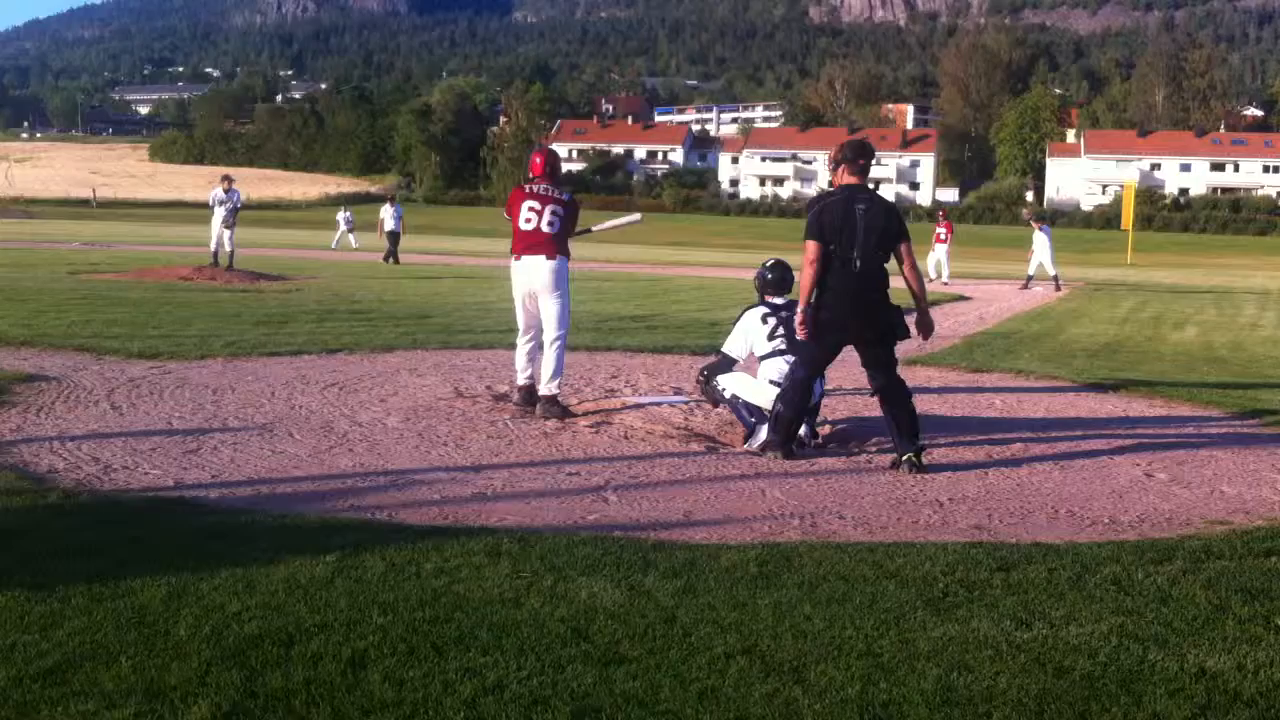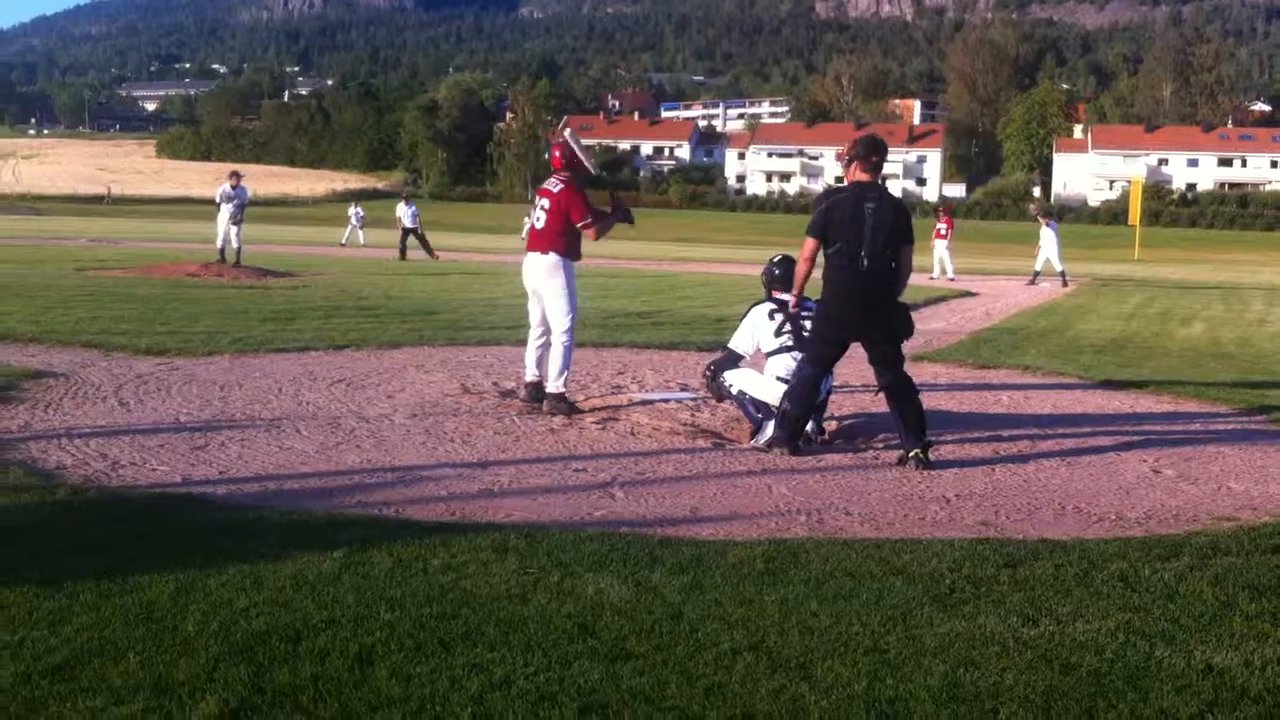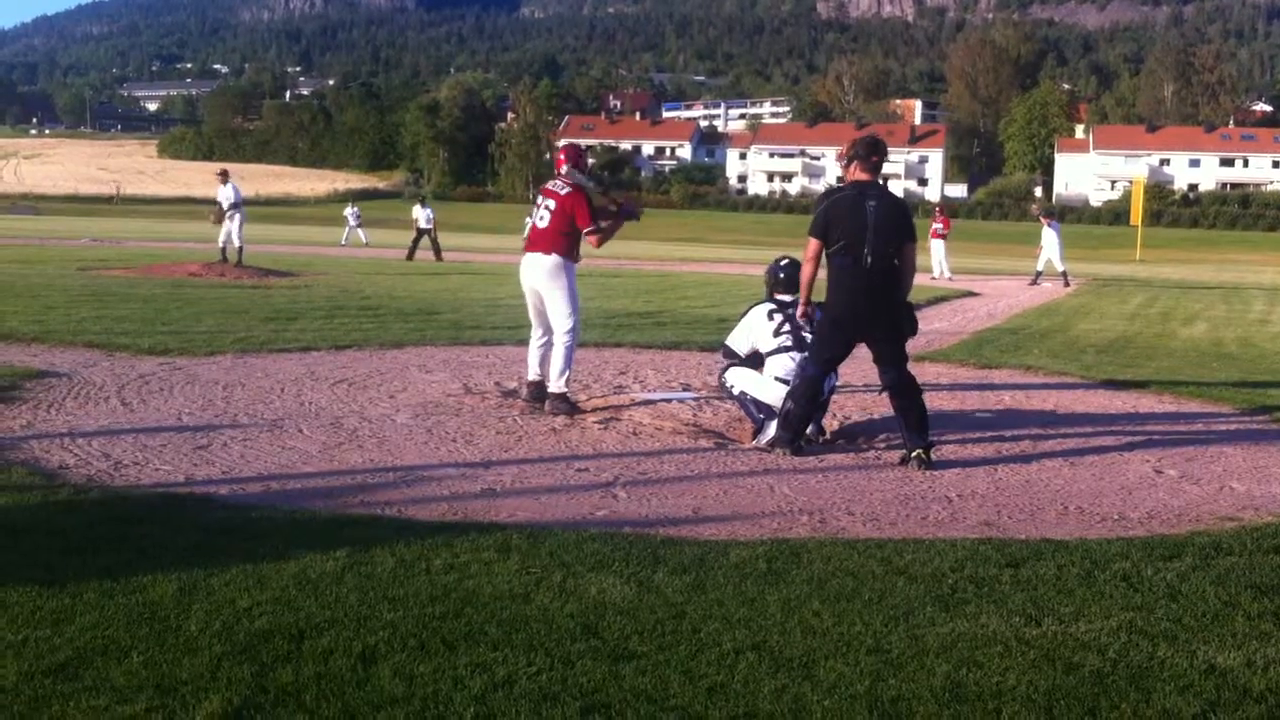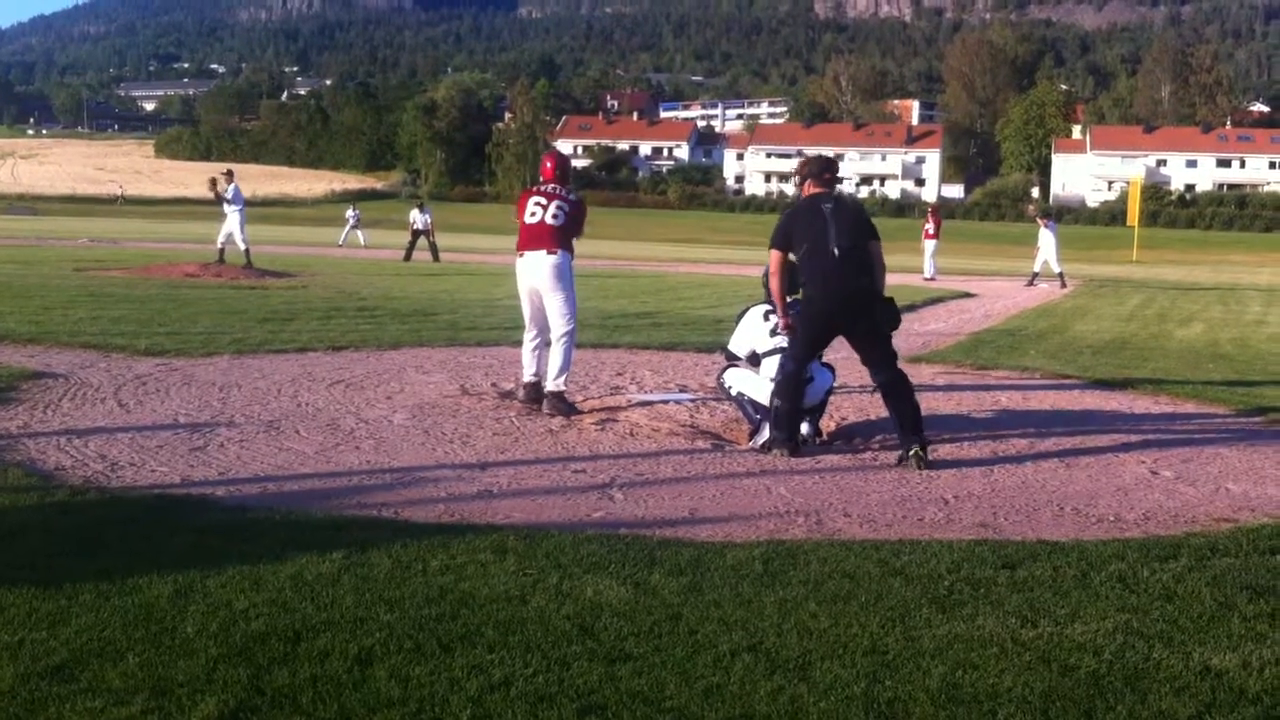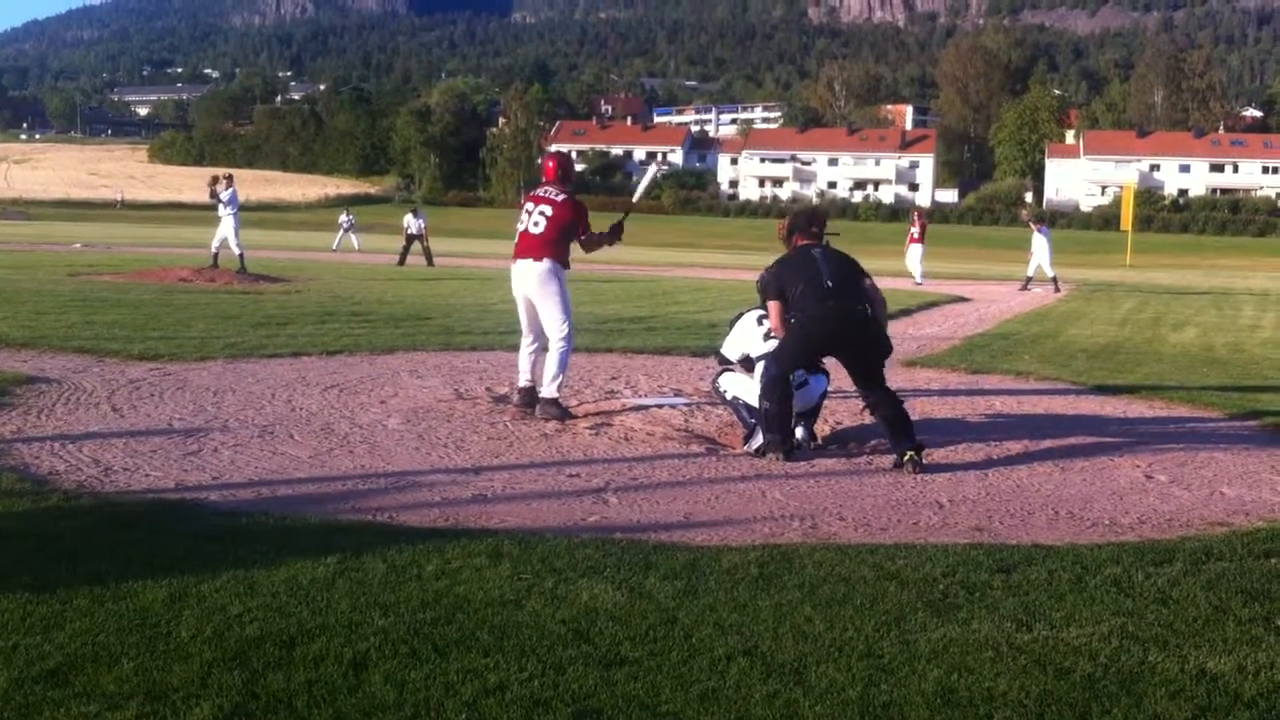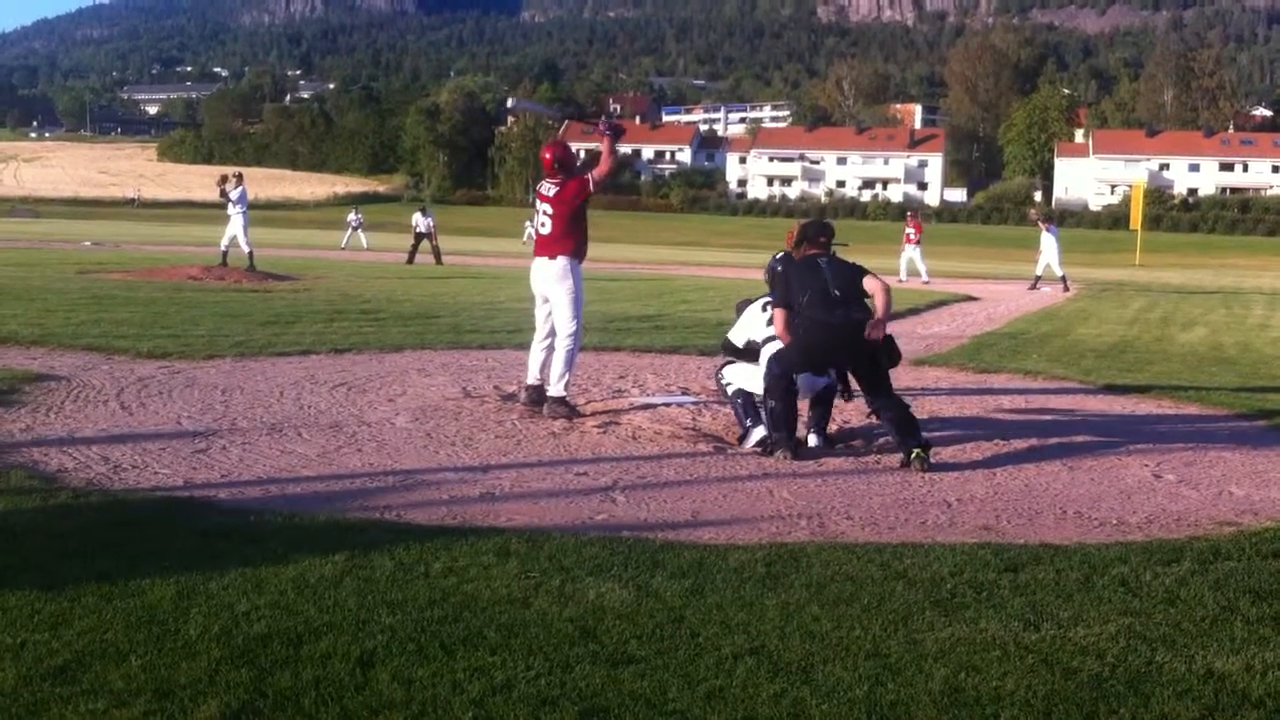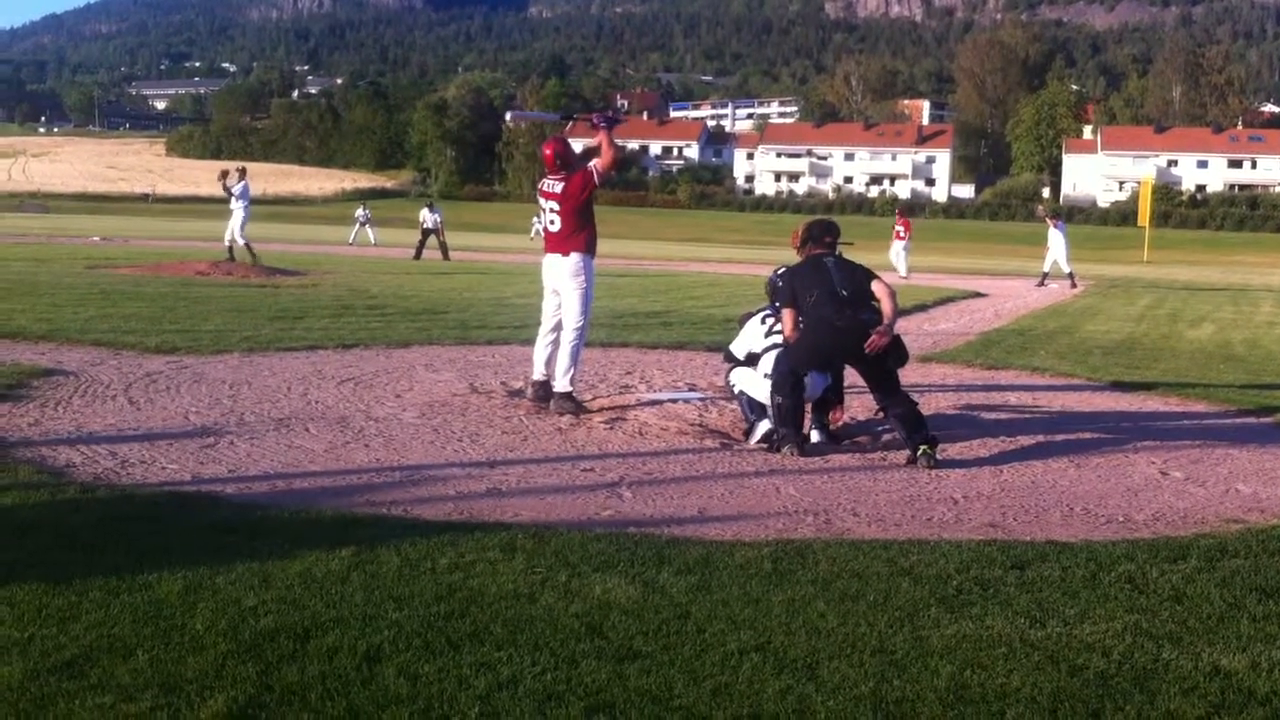
dt=0.5s
person 1, frame 1
left shoulder: (824, 206)
right shoulder: (887, 210)
left elbow: (812, 261)
right elbow: (908, 265)
left wrist: (802, 309)
right wrist: (922, 309)
left hip: (832, 308)
right hip: (874, 309)
left knee: (803, 373)
right knee: (887, 378)
left ankle: (778, 441)
right ankle: (909, 451)
person 1, frame 2
left shoulder: (832, 202)
right shoulder: (897, 208)
left elbow: (808, 256)
right elbow: (904, 267)
left wrist: (796, 293)
left hip: (837, 305)
right hip: (880, 306)
left knee: (811, 370)
right knee: (893, 375)
left ankle: (783, 437)
right ankle: (916, 448)
person 1, frame 3
left shoulder: (833, 201)
right shoulder: (898, 206)
left elbow: (811, 257)
right elbow: (908, 264)
left wrist: (803, 301)
right wrist: (898, 303)
left hip: (842, 305)
right hip: (885, 306)
left knee: (814, 369)
right knee: (897, 374)
left ankle: (786, 437)
right ankle: (919, 448)
person 1, frame 4
left shoulder: (793, 214)
right shoulder: (855, 210)
left elbow: (775, 270)
right elbow: (878, 263)
left wrist: (783, 314)
right wrist: (875, 303)
left hip: (819, 301)
right hip: (862, 298)
left knee: (793, 366)
right knee: (887, 371)
left ankle: (782, 439)
right ankle: (914, 445)
person 1, frame 5
left shoulder: (782, 265)
right shoulder: (843, 259)
left elbow: (777, 323)
right elbow: (877, 302)
left wrist: (798, 354)
right wrist: (879, 342)
left hip: (813, 325)
right hip: (856, 324)
left knee: (776, 371)
right knee: (876, 389)
left ankle: (776, 444)
right ankle: (908, 450)
person 1, frame 6
left shoulder: (788, 272)
right shoulder: (849, 268)
left elbow: (782, 329)
right elbow: (879, 287)
left wrist: (802, 355)
right wrist: (881, 320)
left hip: (819, 334)
right hip: (861, 333)
left knee: (778, 369)
right knee: (882, 394)
left ankle: (782, 443)
right ankle: (915, 449)
person 1, frame 7
left shoulder: (795, 273)
right shoulder: (854, 268)
left elbow: (790, 330)
right elbow: (885, 292)
left wrist: (808, 354)
right wrist: (888, 326)
left hip: (825, 333)
right hip: (867, 333)
left knee: (785, 367)
right knee: (890, 392)
left ankle: (789, 439)
right ankle: (923, 446)
person 2, frame 1
left shoulder: (518, 194)
right shoulder: (568, 202)
left hip: (521, 266)
right hip: (552, 267)
left knee: (527, 332)
right knee: (555, 335)
left ankle: (524, 389)
right ankle: (548, 399)
person 2, frame 2
left shoulder: (546, 186)
right shoulder: (571, 190)
right elbow: (593, 232)
left wrist: (607, 213)
right wrist: (616, 215)
left hip: (532, 261)
right hip: (553, 263)
left knee: (540, 328)
right knee: (563, 330)
left ankle: (532, 385)
right ankle: (554, 395)
person 2, frame 3
left shoulder: (546, 189)
right shoulder: (577, 195)
right elbow: (595, 240)
left wrist: (614, 214)
right wrist: (621, 219)
left hip: (529, 262)
right hip: (554, 264)
left knee: (541, 329)
right knee: (566, 331)
left ankle: (534, 385)
right ankle: (557, 395)
person 2, frame 4
left shoulder: (527, 196)
right shoulder: (575, 203)
left hip: (525, 262)
right hip: (554, 262)
left knee: (534, 329)
right knee: (563, 332)
left ankle: (530, 386)
right ankle: (554, 394)
person 2, frame 5
left shoulder: (531, 197)
right shoulder: (571, 205)
right elbow: (588, 245)
right wrist: (610, 236)
left hip: (519, 269)
right hip: (544, 270)
left knee: (531, 335)
right knee: (560, 337)
left ankle: (524, 391)
right ankle: (547, 400)
person 2, frame 6
left shoulder: (543, 187)
right shoulder: (571, 189)
left elbow: (589, 171)
right elbow: (604, 169)
left wrist: (605, 140)
right wrist: (608, 138)
left hip: (540, 266)
right hip: (561, 268)
left knee: (544, 332)
right knee: (568, 335)
left ankle: (533, 388)
right ankle: (555, 398)
person 2, frame 7
left shoulder: (544, 185)
right shoulder: (577, 184)
left elbow: (576, 162)
right elbow: (610, 158)
left wrist: (597, 139)
right wrist: (605, 128)
left hip: (551, 262)
right hip: (575, 263)
left knee: (549, 327)
right knee: (573, 330)
left ankle: (539, 384)
right ankle: (562, 394)
person 3, frame 1
left shoulder: (754, 315)
left elbow: (726, 359)
left wrist: (705, 374)
left hip: (772, 395)
left knee: (719, 379)
right knee: (816, 376)
left ankle: (761, 427)
right ankle: (804, 426)
person 3, frame 2
left shoulder: (761, 311)
right shoulder: (812, 308)
left elbow: (733, 356)
left wrist: (711, 371)
left hip: (780, 391)
left knee: (727, 375)
left ankle: (767, 424)
right ankle: (811, 423)
person 3, frame 3
left shoulder: (760, 312)
right shoulder: (813, 310)
left elbow: (729, 352)
left wrist: (759, 360)
left hip: (779, 393)
left knee: (730, 375)
right knee: (829, 371)
left ankle: (769, 423)
right ankle: (812, 424)
person 3, frame 4
left shoulder: (756, 313)
left elbow: (732, 355)
left hip: (774, 393)
right hip: (811, 393)
left knee: (727, 375)
right knee: (827, 371)
left ankle: (766, 424)
right ankle: (808, 424)
person 3, frame 5
left shoulder: (751, 319)
left elbow: (724, 358)
right hip: (803, 394)
left knee: (722, 380)
right knee: (820, 374)
left ankle: (759, 429)
right ankle: (802, 429)
person 3, frame 6
left shoulder: (758, 306)
left elbow: (729, 346)
right hip: (809, 379)
left knee: (726, 373)
right knee: (829, 378)
left ankle: (755, 429)
right ankle: (816, 434)
person 3, frame 7
left shoulder: (759, 319)
left elbow: (729, 356)
right wrist: (837, 401)
left hip: (771, 389)
right hip: (809, 388)
left knee: (735, 373)
right knee: (828, 373)
left ankle: (760, 423)
right ankle: (819, 429)
